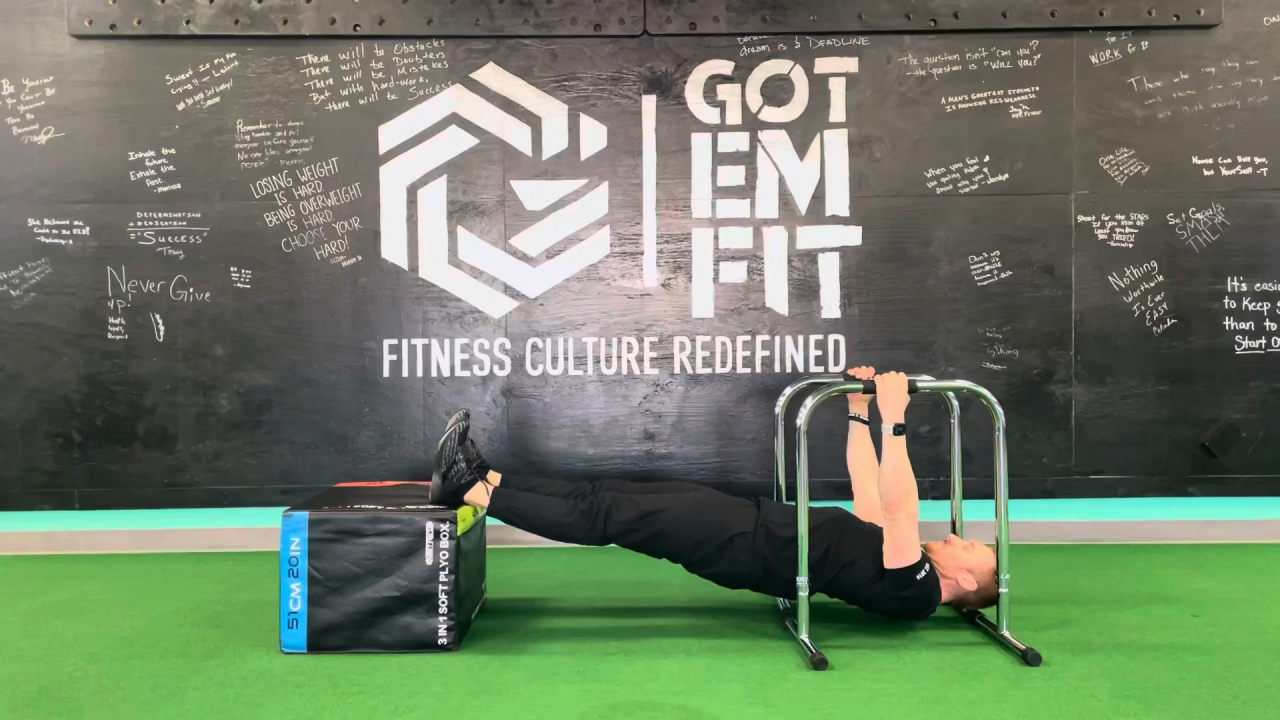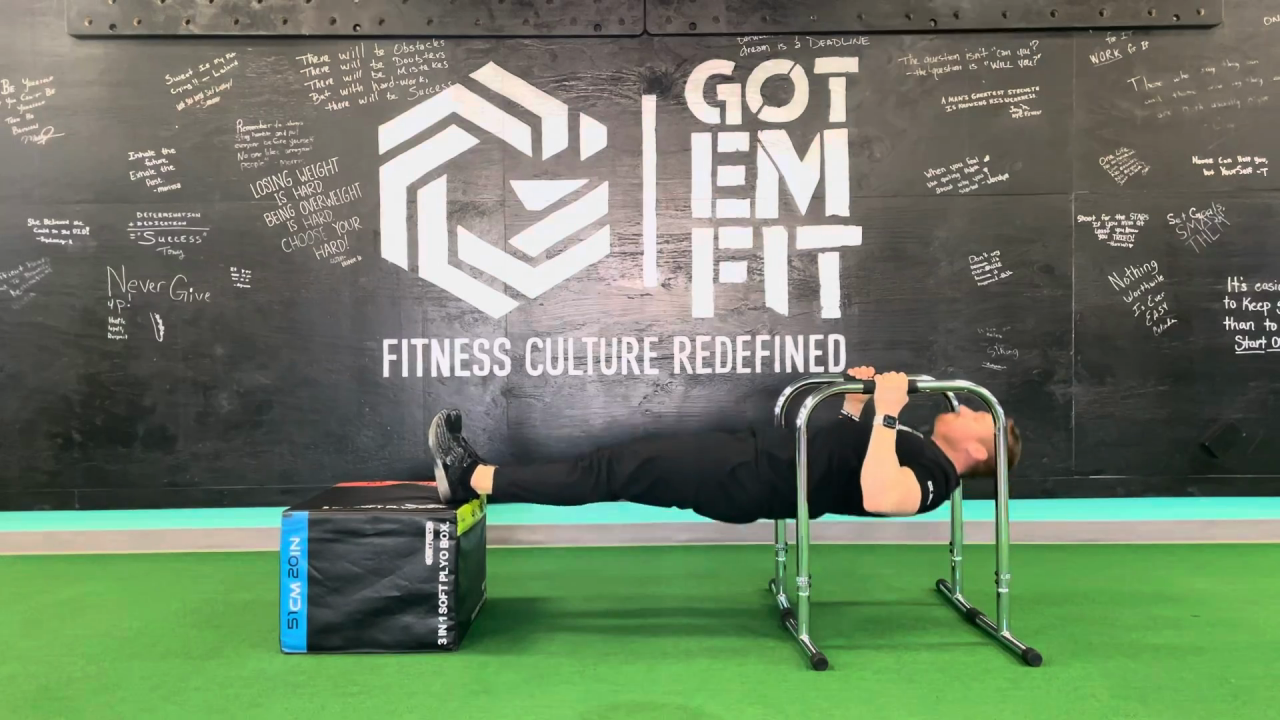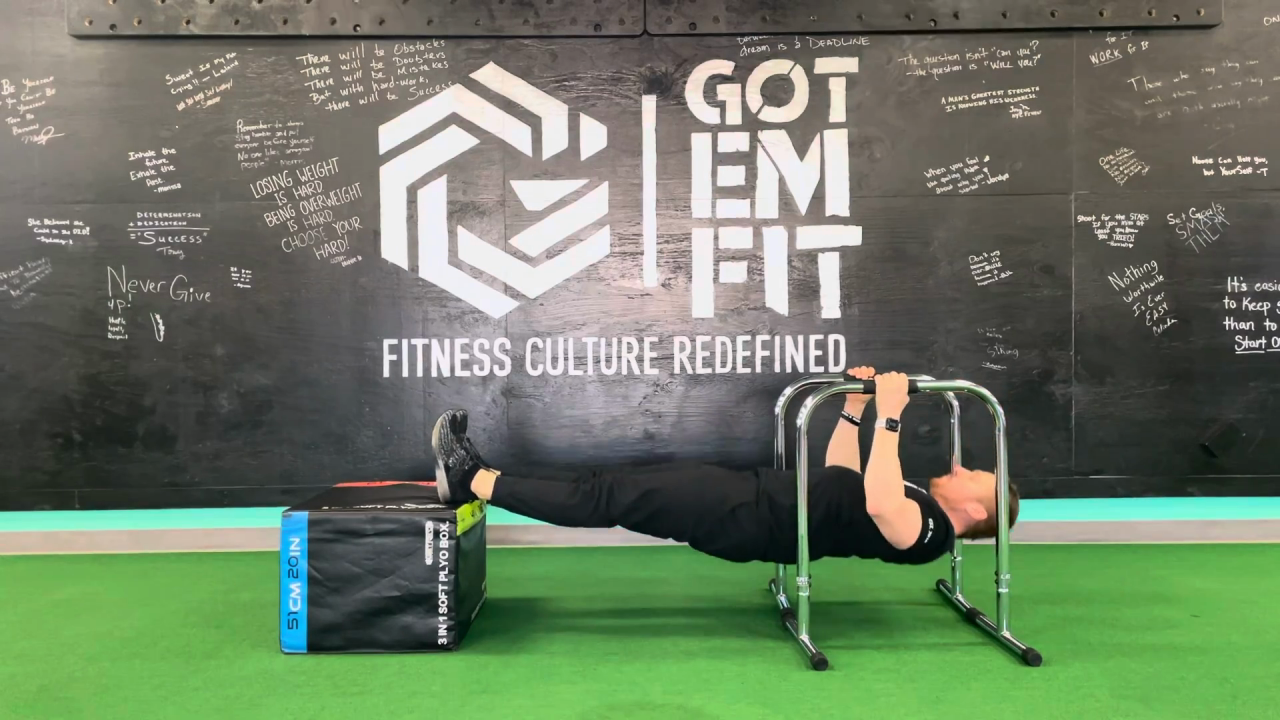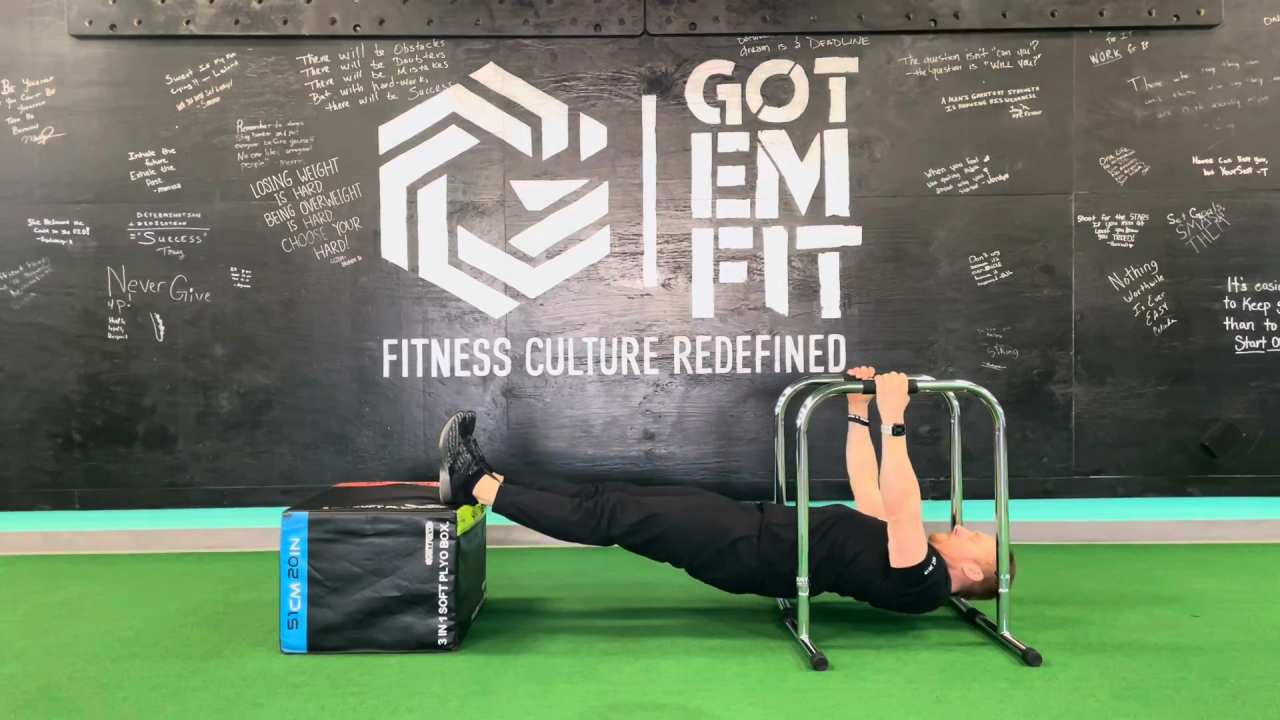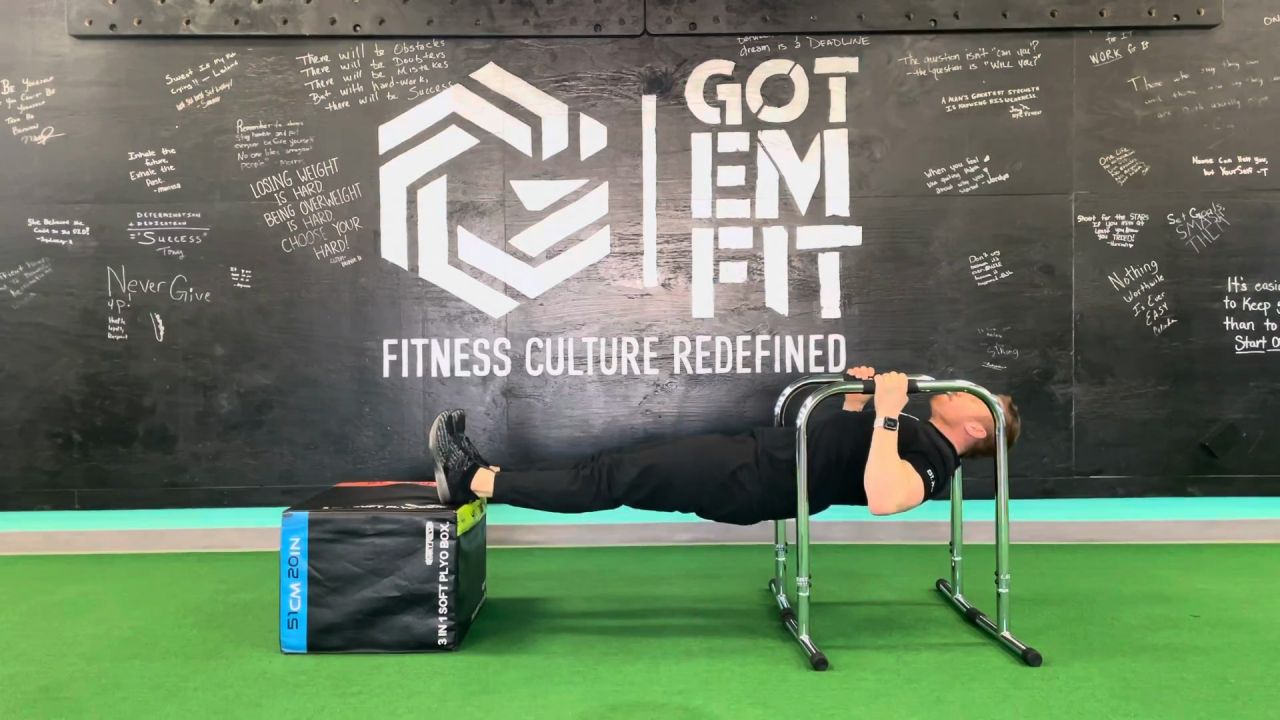
dt=1s
person 1, frame 1
left shoulder: (912, 592)
right shoulder: (906, 560)
left elbow: (897, 508)
right elbow: (868, 490)
left wrist: (894, 421)
right wrist: (860, 414)
left hip: (744, 545)
right hip: (754, 516)
left knee: (605, 519)
right knee: (606, 498)
left ankle: (471, 490)
right ankle: (484, 477)
person 1, frame 2
left shoulder: (930, 478)
right shoulder: (919, 457)
left elbow: (875, 496)
left wrist: (885, 413)
right wrist: (856, 403)
left hip: (747, 478)
right hip: (749, 453)
left knee: (610, 475)
right knee: (615, 463)
left ankle: (473, 478)
right ankle: (476, 473)
person 1, frame 3
left shoulder: (925, 530)
right shoulder: (920, 506)
left elbow: (877, 502)
right elbow: (838, 477)
left wrist: (889, 417)
right wrist: (855, 407)
left hip: (746, 518)
right hip: (751, 490)
left knee: (605, 501)
right knee: (610, 484)
left ankle: (473, 480)
right ankle: (477, 475)
person 1, frame 4
left shoulder: (920, 582)
right shoulder: (912, 556)
left elbow: (900, 505)
right elbow: (867, 487)
left wrist: (894, 420)
right wrist: (859, 413)
left hip: (745, 550)
right hip: (750, 521)
left knee: (606, 519)
right knee: (610, 501)
left ankle: (477, 484)
right ankle: (481, 479)
person 1, frame 5
left shoulder: (929, 462)
right shoulder: (918, 440)
left elbow: (882, 498)
left wrist: (886, 414)
right wrist: (859, 400)
left hip: (748, 480)
right hip: (748, 454)
left knee: (608, 482)
right knee: (608, 469)
left ankle: (475, 480)
right ankle: (479, 475)
